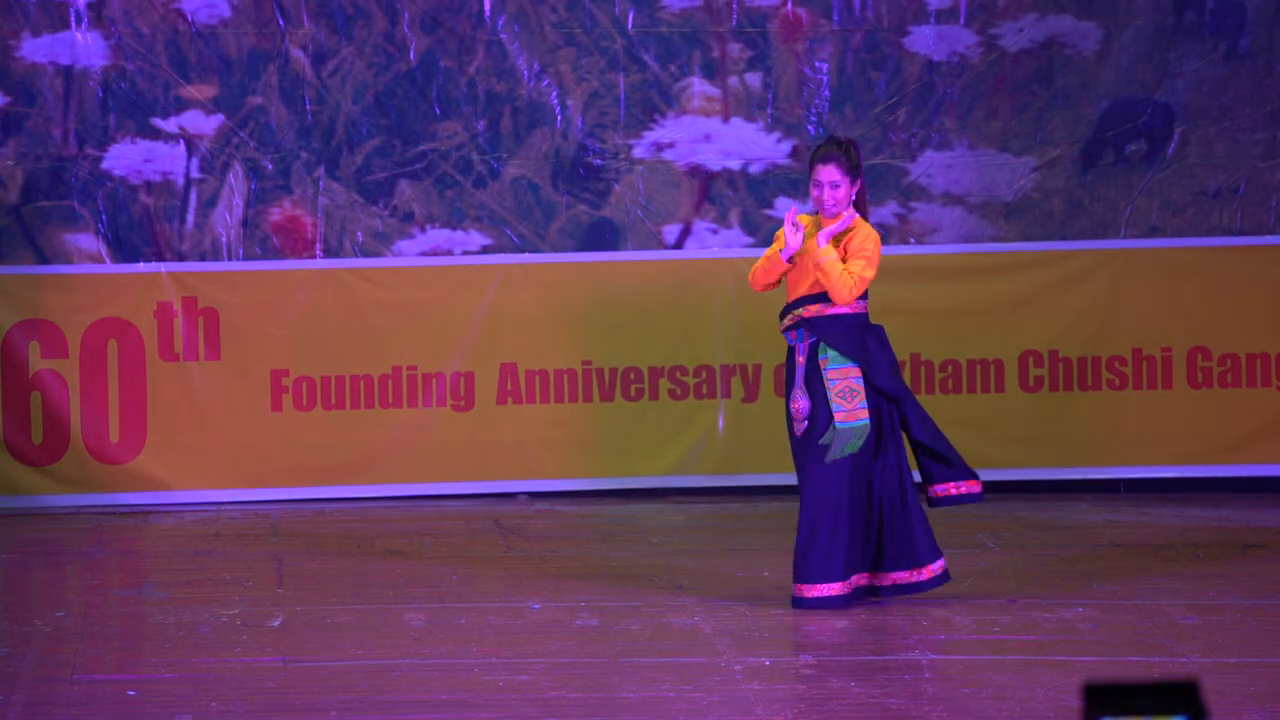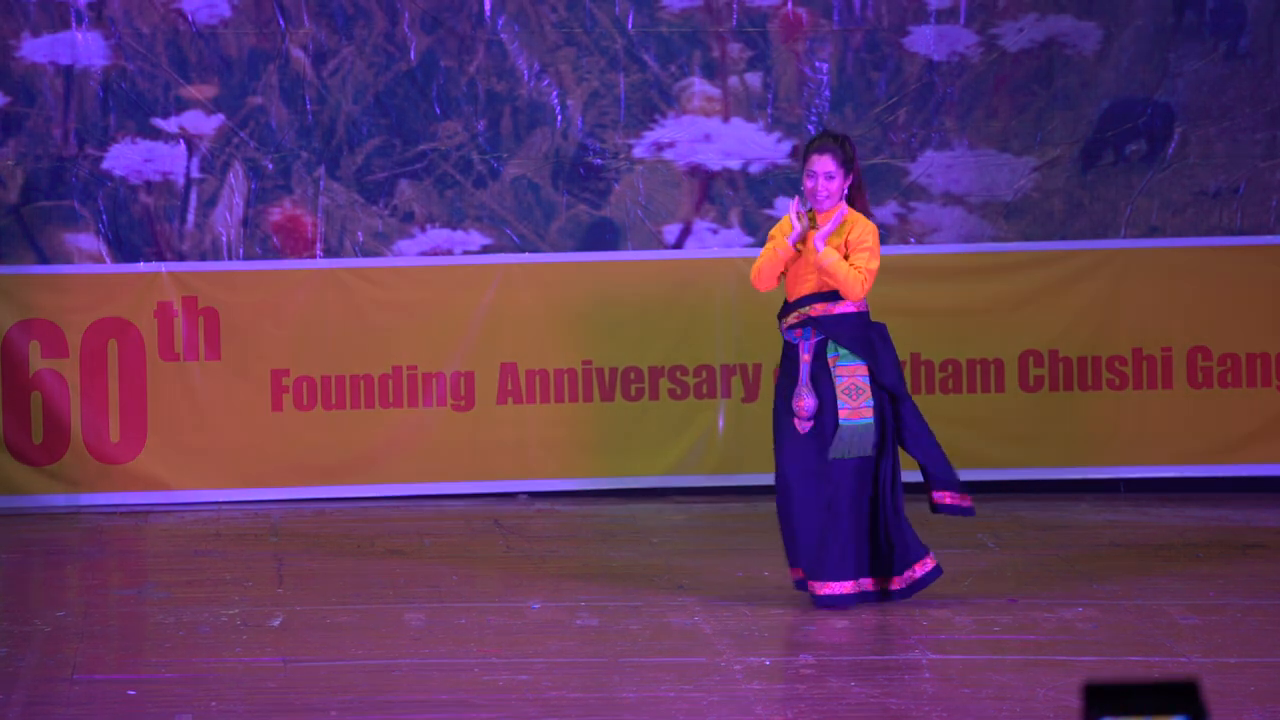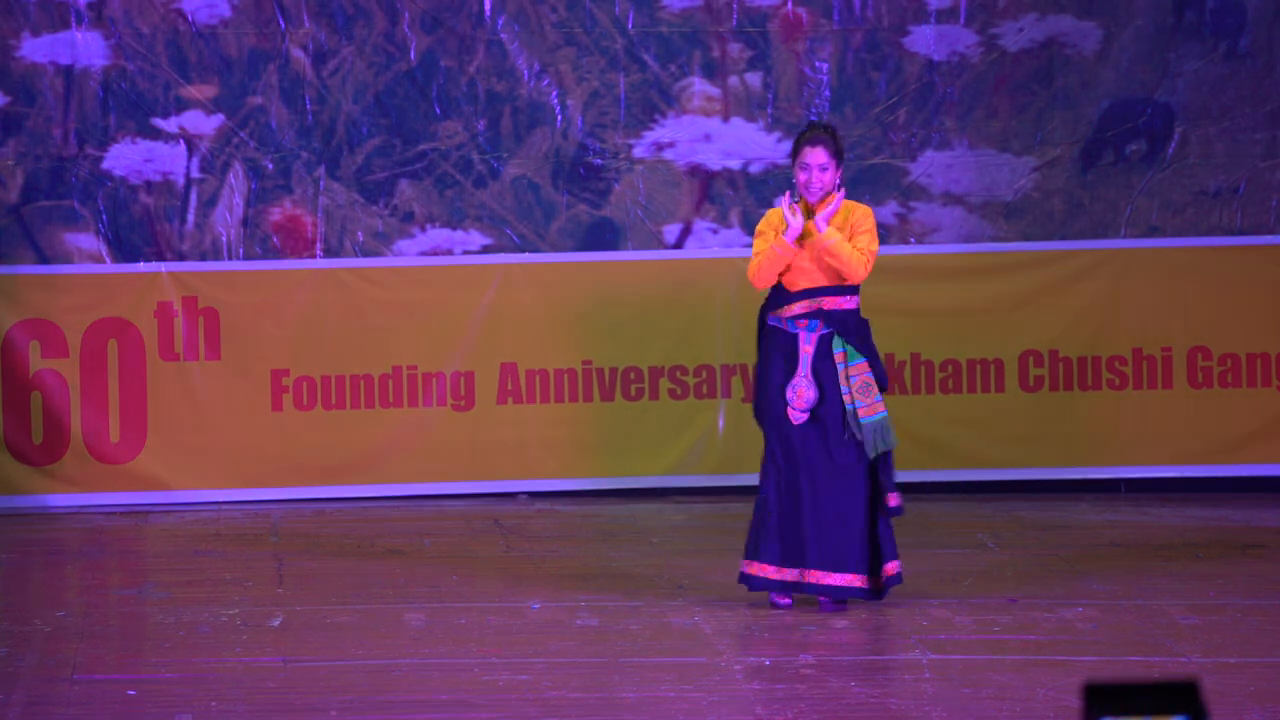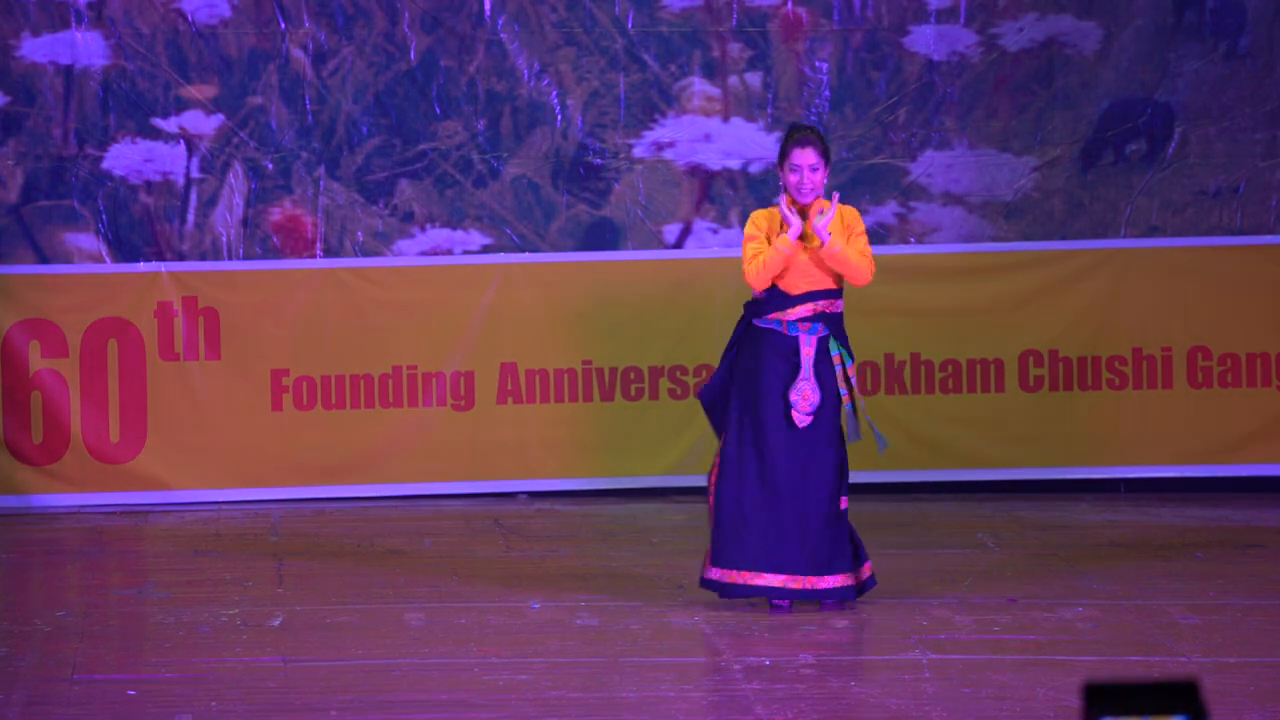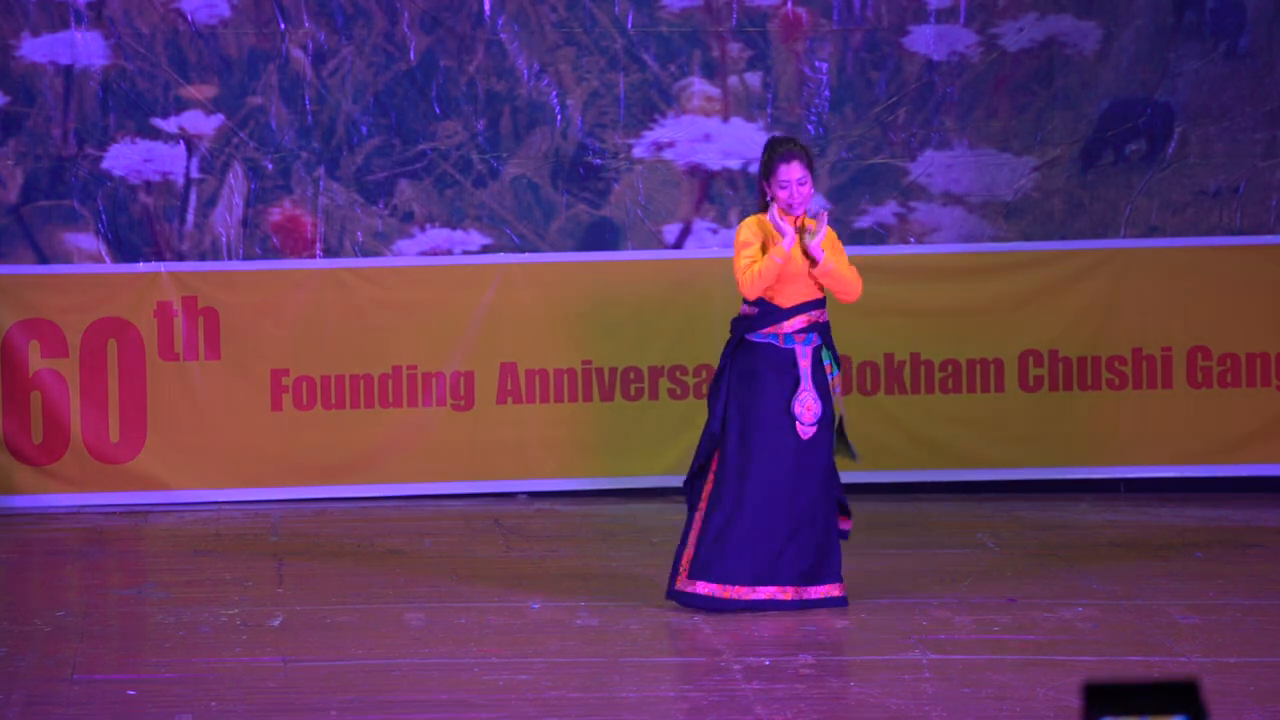
dt=0.2s
person 1, frame 1
left shoulder: (863, 236)
right shoulder: (799, 226)
left elbow: (844, 291)
right elbow: (758, 281)
left wrist: (821, 243)
right wrist: (784, 251)
left hip: (846, 355)
right hip: (805, 356)
left knee: (839, 466)
right knee: (818, 467)
left ankle: (830, 578)
person 1, frame 2
left shoulder: (860, 228)
right shoulder: (788, 225)
left elbow: (855, 286)
right elbow: (760, 280)
left wrist: (819, 243)
right wrist: (792, 238)
left hip: (848, 352)
right hip: (800, 356)
left knee: (845, 465)
right knee: (800, 468)
left ankle: (841, 577)
right ankle: (819, 568)
person 1, frame 3
left shoulder: (857, 216)
right shoulder: (775, 219)
left elbow: (859, 267)
right elbow: (759, 276)
left wrist: (822, 227)
right wrist: (792, 232)
left hip: (837, 346)
right hip: (785, 347)
left knee: (834, 459)
right knee: (786, 456)
left ankle: (837, 573)
right ankle: (779, 571)
person 1, frame 4
left shoulder: (845, 218)
right shoulder: (762, 221)
left elbow: (862, 273)
right elbow: (756, 277)
left wrist: (823, 234)
right wrist: (790, 233)
left hip: (820, 349)
right hip: (767, 350)
left knee: (818, 460)
right knee: (762, 459)
left ankle: (824, 573)
right ankle: (767, 575)
person 1, frame 5
left shoulder: (823, 233)
right shoulder: (754, 228)
left elbow: (852, 291)
right elbow: (751, 285)
left wrist: (818, 254)
right wrist: (786, 245)
left hip: (809, 361)
right hip: (761, 361)
left knee: (806, 471)
right knee: (751, 468)
left ankle: (806, 579)
right ankle: (740, 579)
